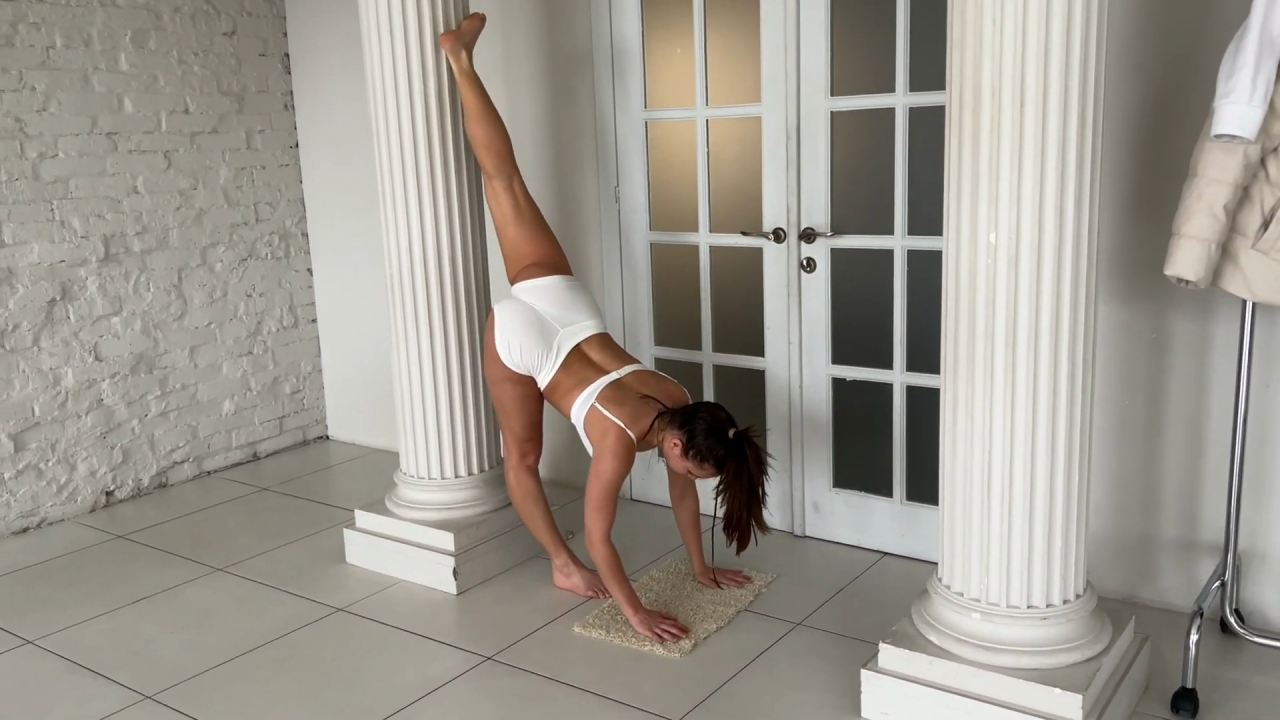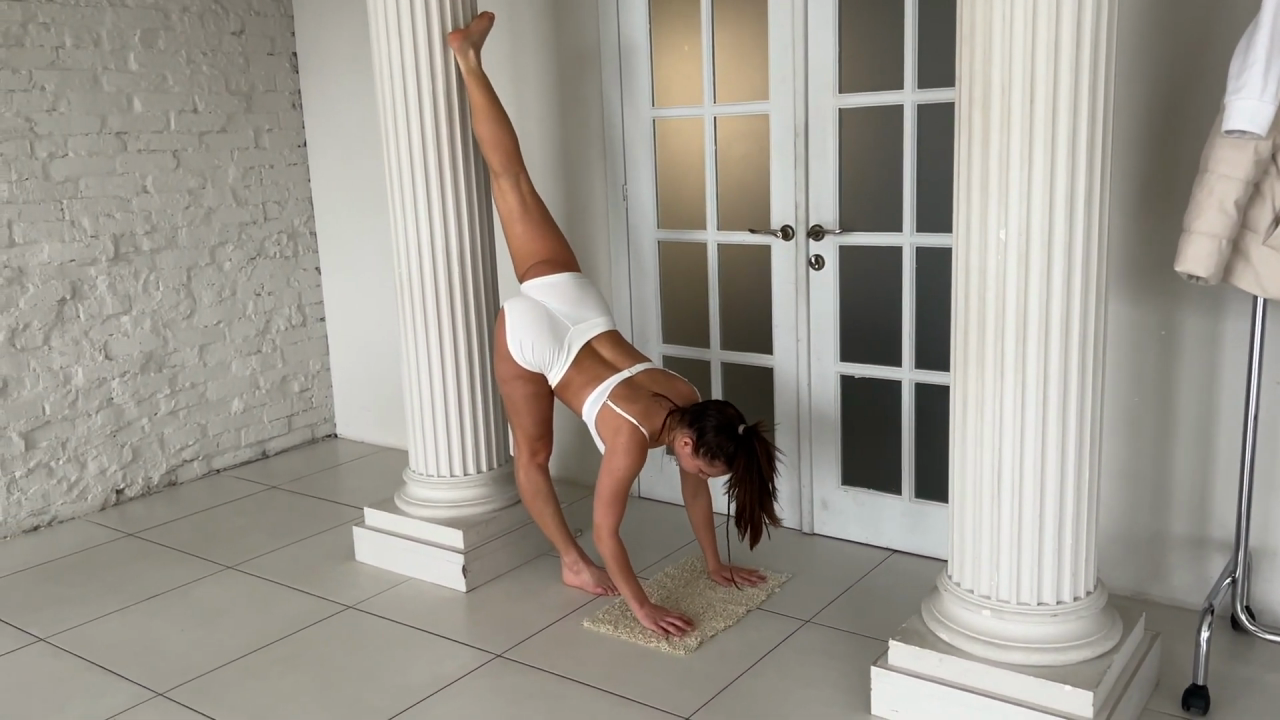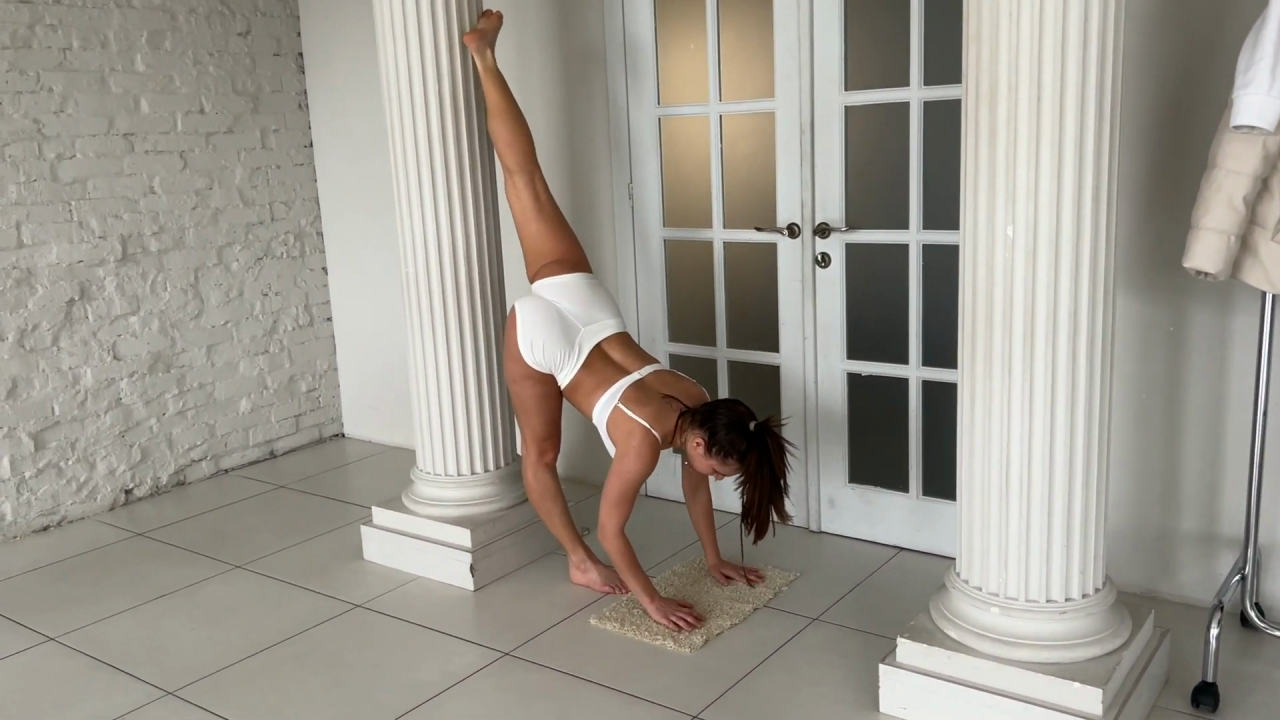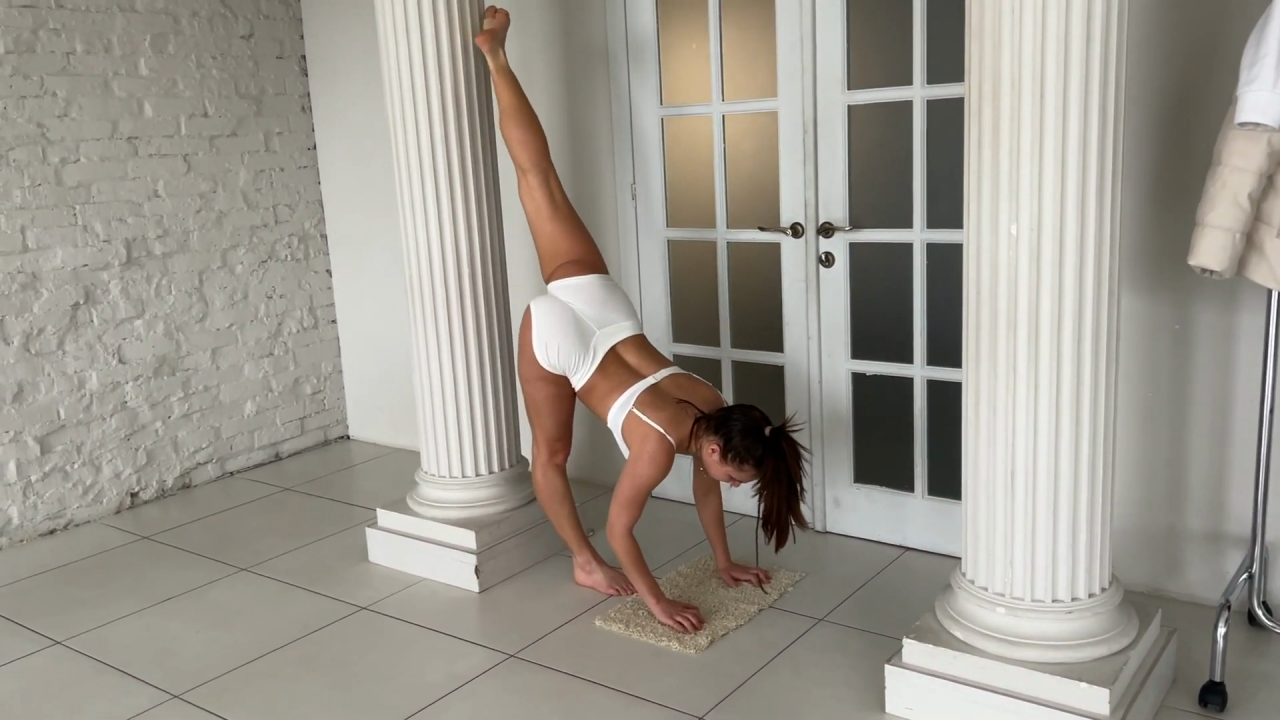
dt=0.3s
person 1, frame 1
left shoulder: (681, 410)
right shoulder: (621, 438)
left elbow: (681, 492)
right elbow: (599, 534)
left wrist: (700, 566)
right wrist: (637, 614)
left hip: (556, 298)
right hip: (521, 332)
left knee: (506, 179)
right knee: (523, 456)
left ankle: (463, 57)
person 1, frame 2
left shoulder: (690, 408)
right shoulder: (633, 436)
left elbow: (694, 491)
right elbow: (606, 530)
left wrist: (716, 564)
right wrist: (643, 607)
left hip: (567, 297)
right hip: (531, 330)
left knee: (513, 179)
right knee: (533, 454)
left ankle: (470, 57)
person 1, frame 3
left shoulder: (701, 409)
right shoulder: (645, 440)
left elbow: (694, 487)
right elbow: (612, 527)
left wrist: (716, 561)
right wrist: (653, 602)
left hip: (577, 299)
right hip: (542, 331)
left knee: (526, 178)
right knee: (540, 454)
left ankle: (485, 53)
person 1, frame 4
left shoulder: (715, 415)
right shoulder: (659, 445)
left elbow: (705, 491)
right elbow: (619, 529)
left wrist: (725, 563)
right wrist: (659, 605)
left hip: (593, 299)
right hip: (556, 331)
left knee: (540, 177)
right knee: (551, 455)
left ankle: (498, 52)
